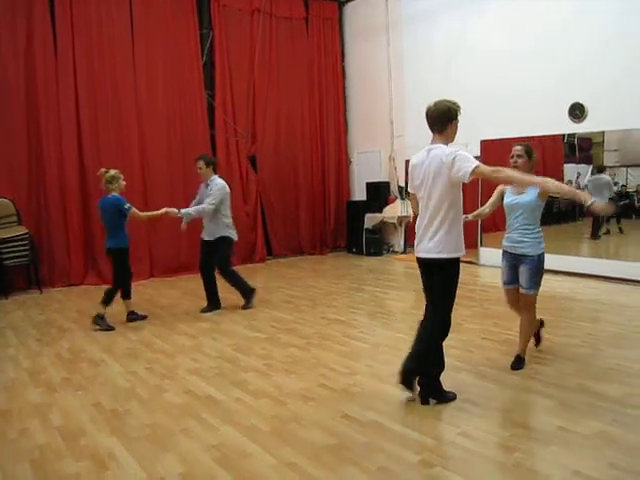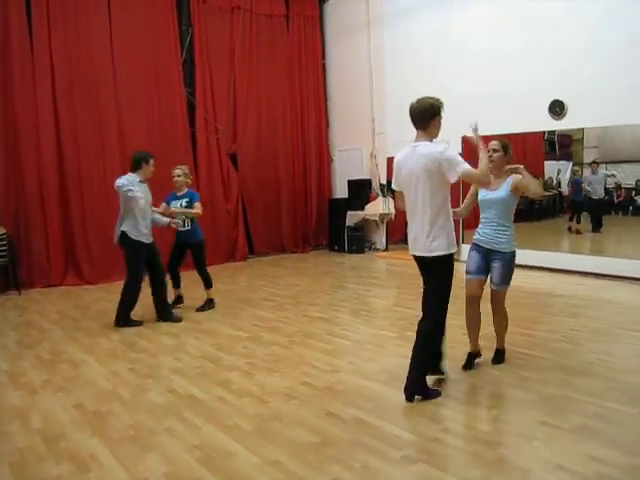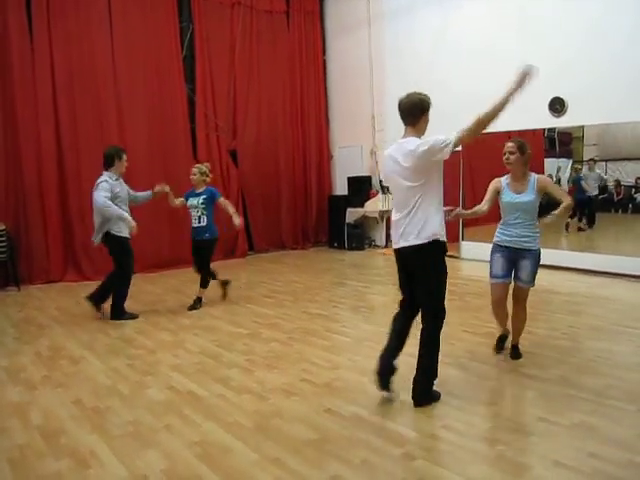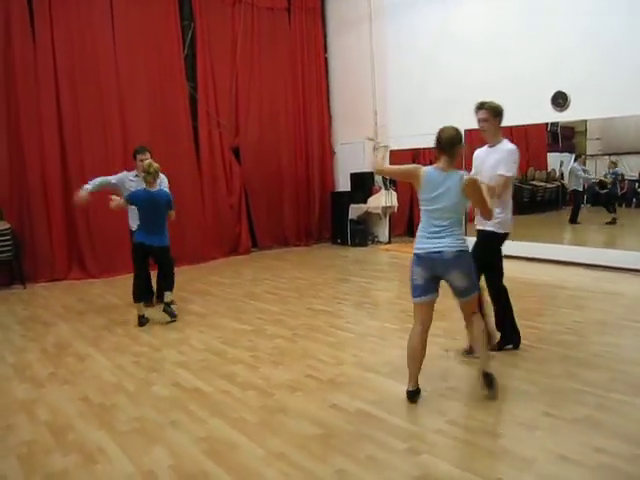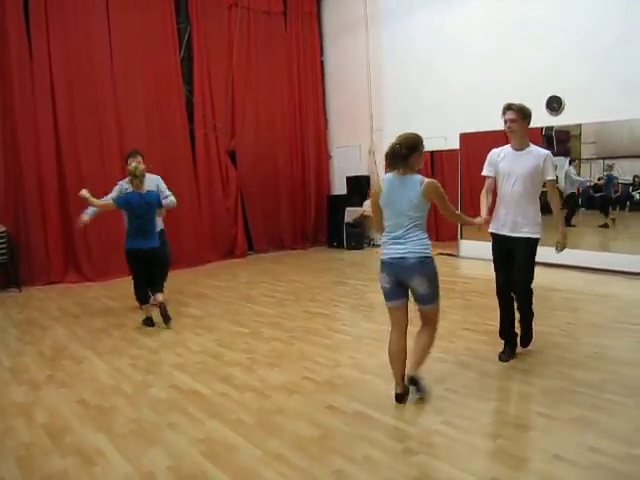
dt=1s
person 1, frame 1
left shoulder: (415, 160)
right shoulder: (452, 158)
right elbow: (495, 174)
right wrist: (542, 182)
left hip: (423, 250)
right hip: (444, 251)
left knee: (435, 313)
right knee: (439, 318)
left ankle: (414, 369)
right ankle: (429, 386)
person 1, frame 2
left shoulder: (400, 158)
right shoulder: (441, 154)
right elbow: (483, 179)
left hip: (417, 245)
right hip: (439, 246)
left knee: (434, 307)
right knee: (432, 313)
left ankle: (433, 361)
right ankle: (416, 382)
person 1, frame 3
left shoulder: (389, 155)
right shoulder: (428, 148)
right elbow: (475, 127)
right wrist: (513, 89)
left hip: (401, 242)
right hip: (427, 240)
left knee: (408, 306)
right knee: (432, 314)
left ankle: (386, 363)
right ankle: (423, 389)
person 1, frame 4
left shoulder: (508, 150)
right shoulder: (479, 154)
left elbow: (497, 190)
left hip: (494, 226)
right hip: (485, 224)
right knee: (493, 282)
right ankle: (509, 335)
person 1, frame 5
left shoulder: (542, 156)
right shoulder: (495, 155)
left elbow: (553, 195)
right elbow: (487, 190)
left wrist: (561, 230)
right wrist: (484, 212)
left hip: (527, 232)
right hip: (500, 231)
left knee: (521, 286)
right knee: (503, 288)
left ankle: (526, 324)
right ankle: (509, 341)
person 2, frame 1
left shoulder: (541, 185)
right shoulder: (504, 188)
left elbow: (570, 191)
right elbow: (487, 209)
left wrist: (589, 201)
right wrist: (470, 216)
left hip: (531, 252)
right hip: (509, 250)
left knee: (527, 302)
right knee: (512, 301)
left ankle: (521, 353)
right ankle: (535, 324)
person 2, frame 2
left shoulder: (516, 181)
left elbow: (538, 193)
right elbow: (463, 211)
left wrist: (521, 171)
left hip: (503, 249)
right hip: (479, 245)
left knee: (497, 302)
right knee: (471, 297)
left ankle: (500, 347)
right ankle: (474, 349)
person 2, frame 3
left shoulder: (539, 181)
right shoulder: (498, 183)
left elbow: (567, 200)
right elbow: (483, 208)
left wrist: (556, 214)
right wrist: (463, 212)
left hip: (528, 248)
right hip: (503, 246)
left knee: (520, 299)
right knee: (497, 299)
left ankle: (515, 342)
right ankle: (503, 331)
person 2, frame 4
left shoulder: (419, 174)
right shoulder: (468, 181)
left elbow: (379, 168)
right elbow: (487, 215)
left wrist: (382, 149)
right wrist: (476, 198)
left hip: (424, 256)
right hip: (456, 255)
left knee: (421, 323)
right knee: (473, 314)
left ankle: (412, 386)
right ankle: (485, 368)
person 2, frame 5
left shoulder: (380, 184)
right shoulder: (428, 186)
right elbow: (451, 214)
right wrist: (473, 222)
left hip: (389, 261)
right hip: (418, 261)
left knee: (397, 327)
right knee: (429, 322)
left ankle: (400, 387)
right ankle: (413, 372)
person 3, frame 1
left shoulder: (219, 186)
right shoulder: (204, 186)
left elbow: (206, 209)
right elbow: (197, 204)
left wrist: (181, 212)
right wrist: (186, 220)
left hip: (223, 235)
right hip: (208, 235)
left knee: (223, 268)
right knee: (205, 268)
left ankle: (248, 293)
right ankle: (213, 302)
person 3, frame 2
left shoulder: (145, 186)
right shoulder: (127, 181)
right elbow: (119, 185)
left wrist: (168, 222)
right wrist: (137, 198)
left hip: (146, 238)
right hip: (132, 237)
left knee: (158, 273)
right knee: (135, 277)
left ankle: (164, 312)
right ankle: (123, 318)
person 3, frame 3
left shoulder: (119, 182)
right shoulder: (104, 183)
left elbow: (133, 198)
right elbow: (101, 204)
left wrist: (152, 193)
right wrist: (126, 218)
left hip: (119, 233)
right hip: (114, 234)
left knee: (122, 269)
right knee: (125, 270)
left ankle: (97, 297)
right ankle: (117, 311)
person 3, frame 4
left shoulder: (160, 178)
right shoulder: (125, 178)
right elbow: (103, 181)
right wrist: (86, 189)
right hip: (137, 228)
left ankle: (162, 295)
right ankle: (147, 295)
person 3, frame 5
left shoulder: (155, 180)
right shoulder: (122, 186)
left elbow: (172, 200)
right elbow: (106, 201)
right wrist: (88, 213)
left hip: (156, 230)
left knee: (164, 263)
person 4, frame 1
left shoulder: (103, 201)
right shoulder: (118, 200)
right elbow: (140, 216)
right wrist: (162, 212)
left hip: (113, 245)
right hip: (119, 246)
left knee: (126, 277)
right knee: (118, 282)
left ankle: (131, 312)
right ankle: (100, 316)
person 4, frame 2
left shoulder: (192, 194)
right shoulder: (170, 196)
left elbow: (198, 212)
right elbow: (161, 211)
left wrist: (180, 211)
left hip: (195, 238)
right hip: (180, 238)
left knee: (201, 268)
right knee: (172, 267)
left ankle: (210, 300)
right ankle: (178, 296)
person 4, frame 3
left shoulder: (211, 192)
right shoulder: (190, 193)
left elbow: (225, 203)
right elbow: (176, 204)
left wrist: (234, 216)
right wrist: (169, 193)
left hip: (209, 235)
right hip: (196, 235)
left knee: (204, 266)
right knee: (200, 266)
left ankle: (199, 298)
right ankle: (222, 282)
person 4, frame 4
left shoulder: (137, 195)
right shoulder: (165, 195)
left elbow: (114, 205)
right elbow: (172, 217)
left wrist: (116, 199)
left hip: (140, 243)
right hip: (160, 244)
left knee: (140, 277)
right knee: (167, 272)
left ankle: (141, 316)
right ankle: (167, 303)
person 4, frame 5
left shoulder: (127, 198)
right shoulder: (154, 195)
left elbow: (99, 204)
right elbow: (162, 213)
left wrist: (87, 195)
left hip: (133, 248)
right hip: (153, 247)
left knee: (140, 282)
right knee: (156, 280)
left ankle: (148, 317)
right ankle: (161, 303)
